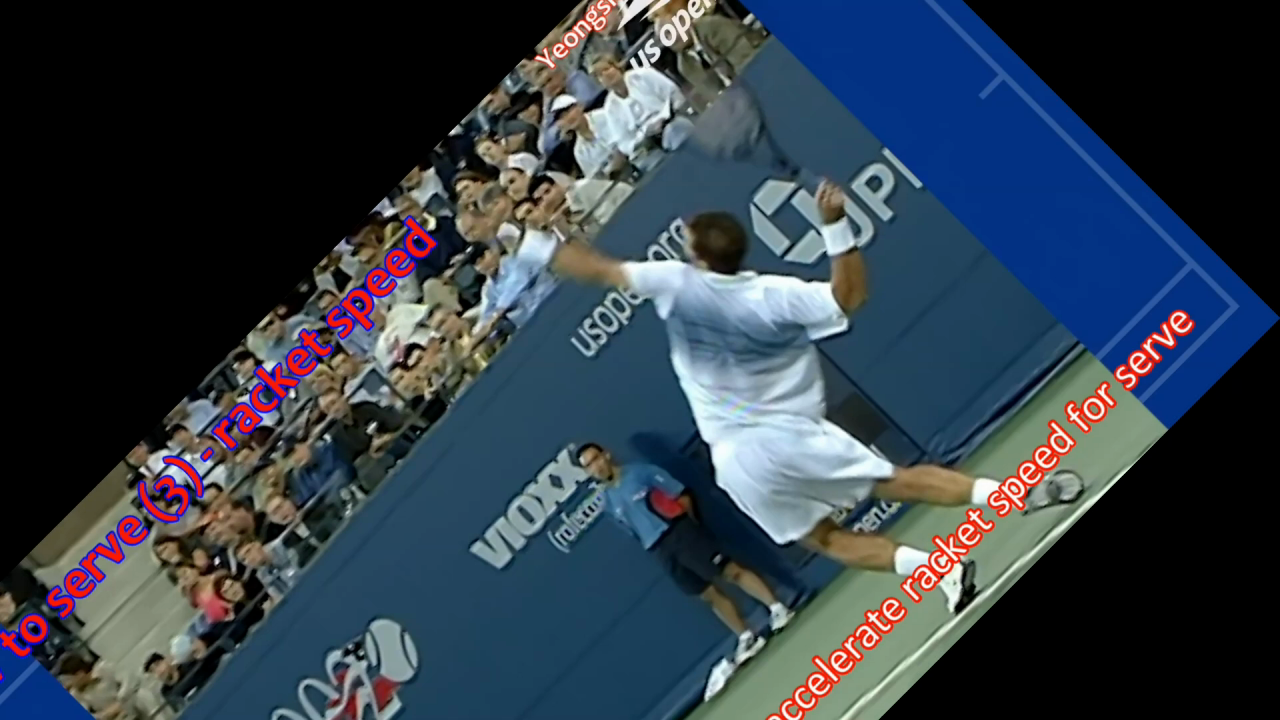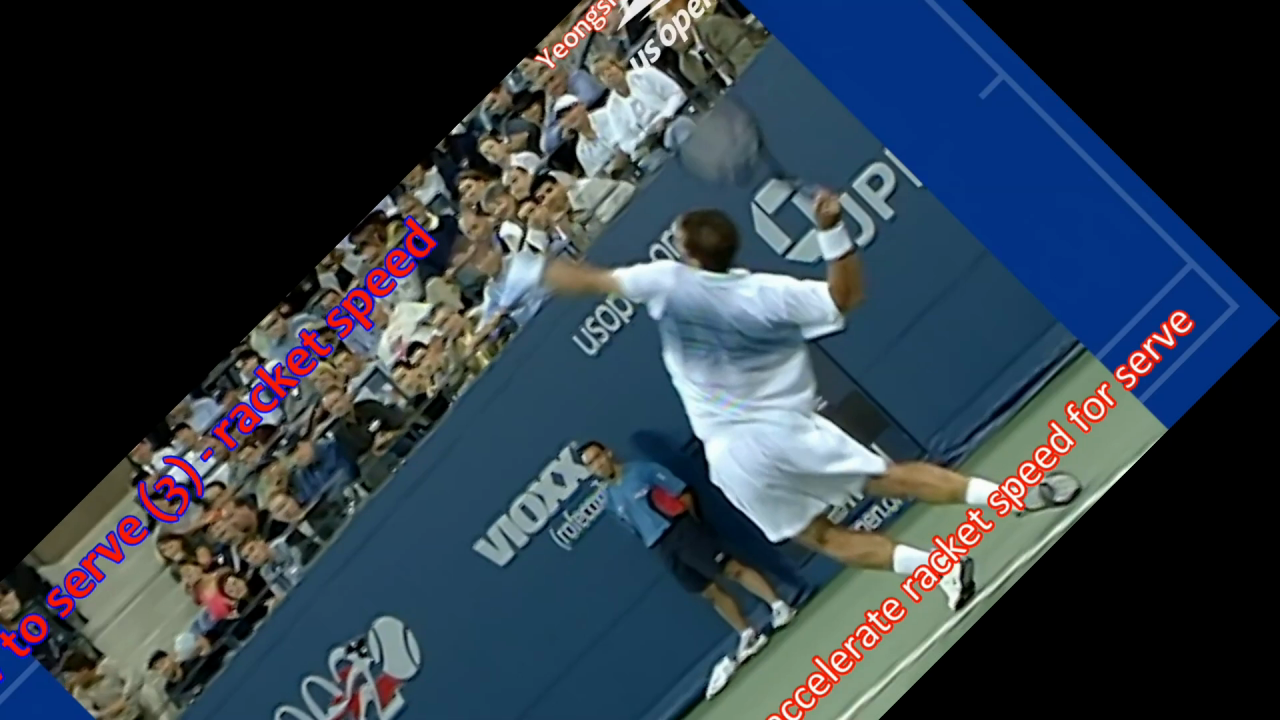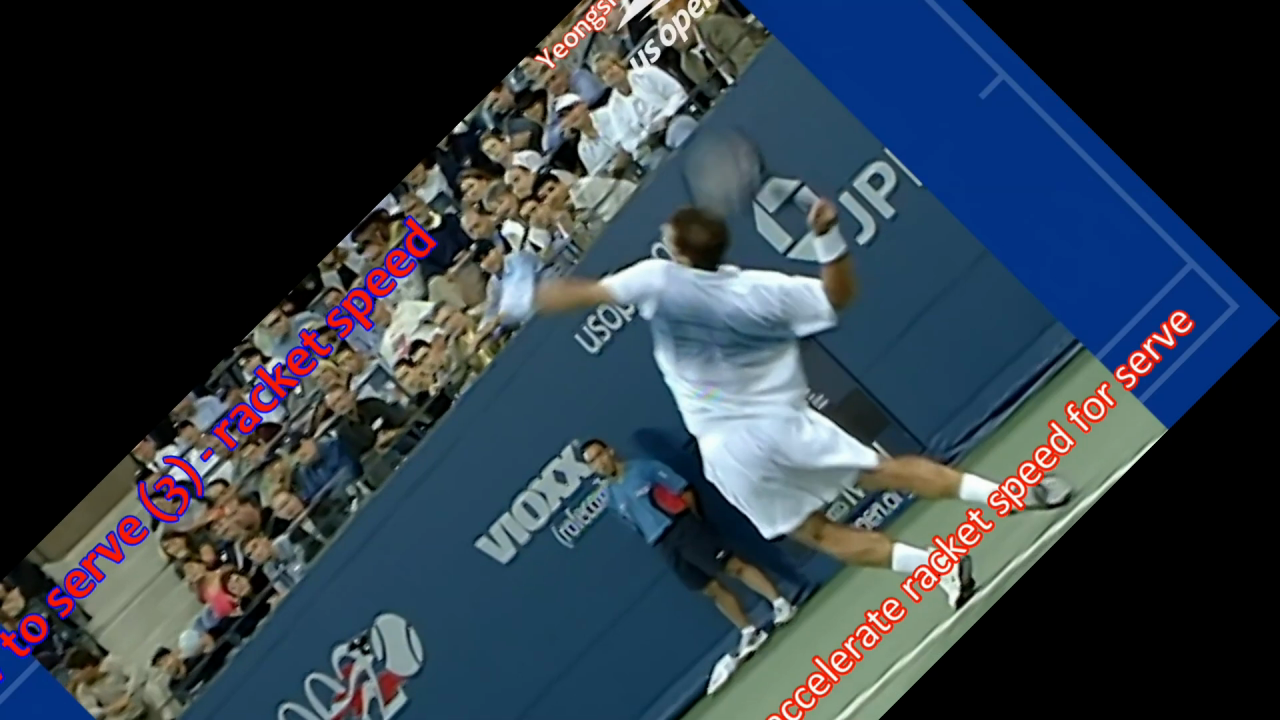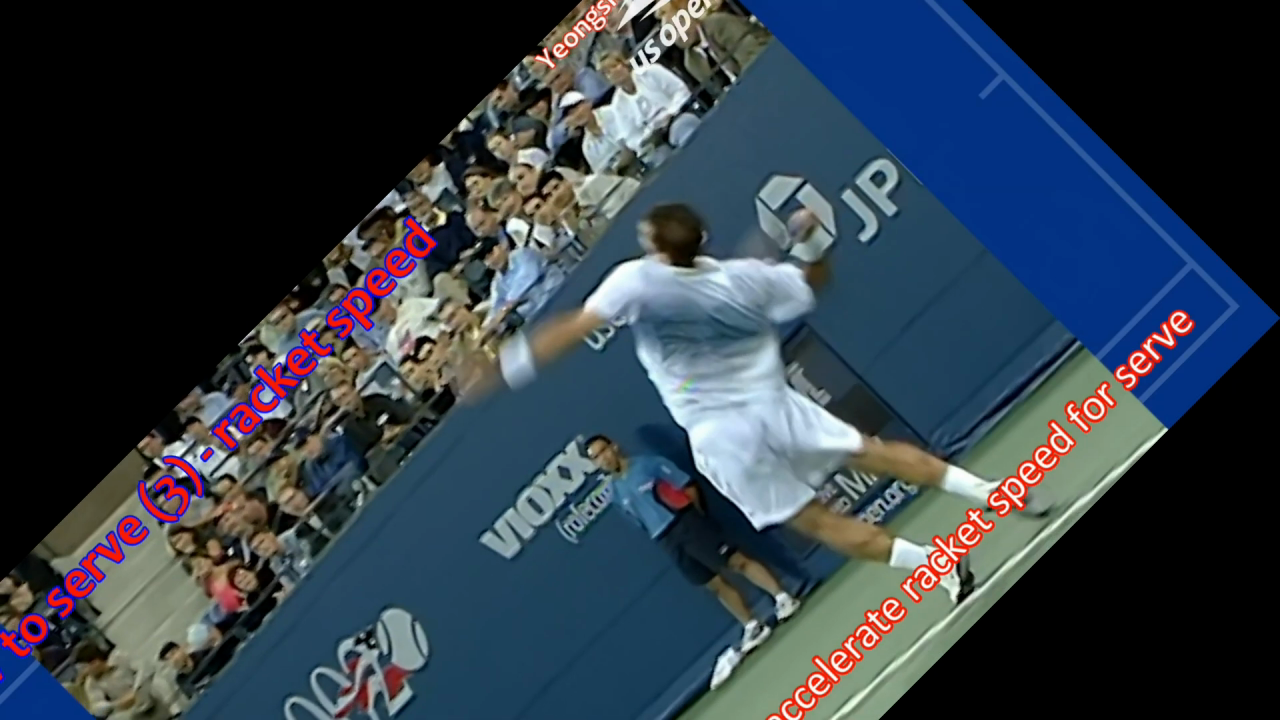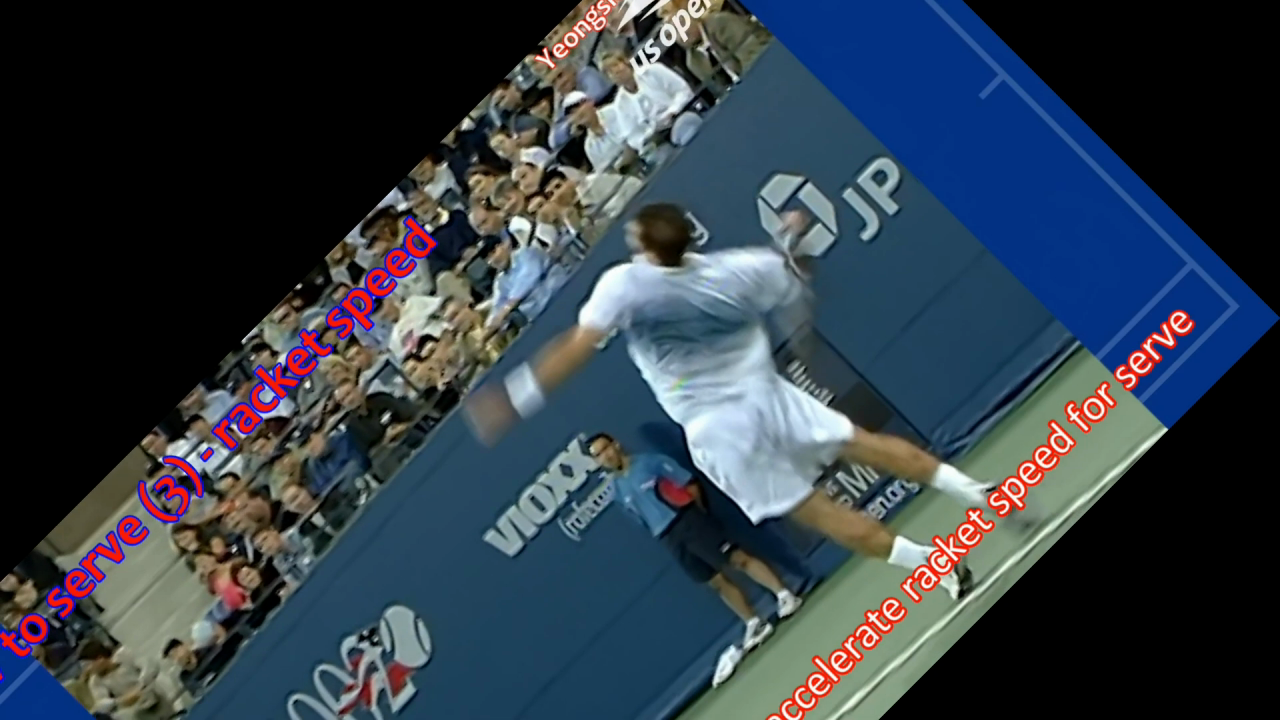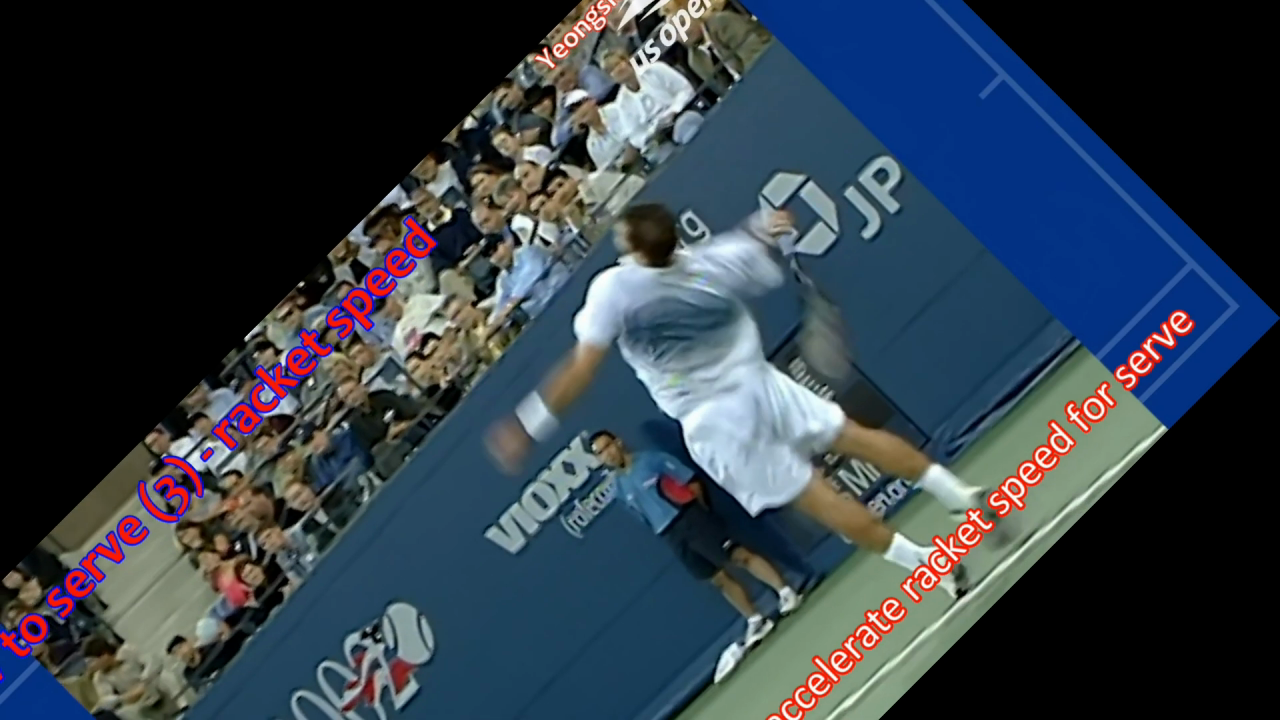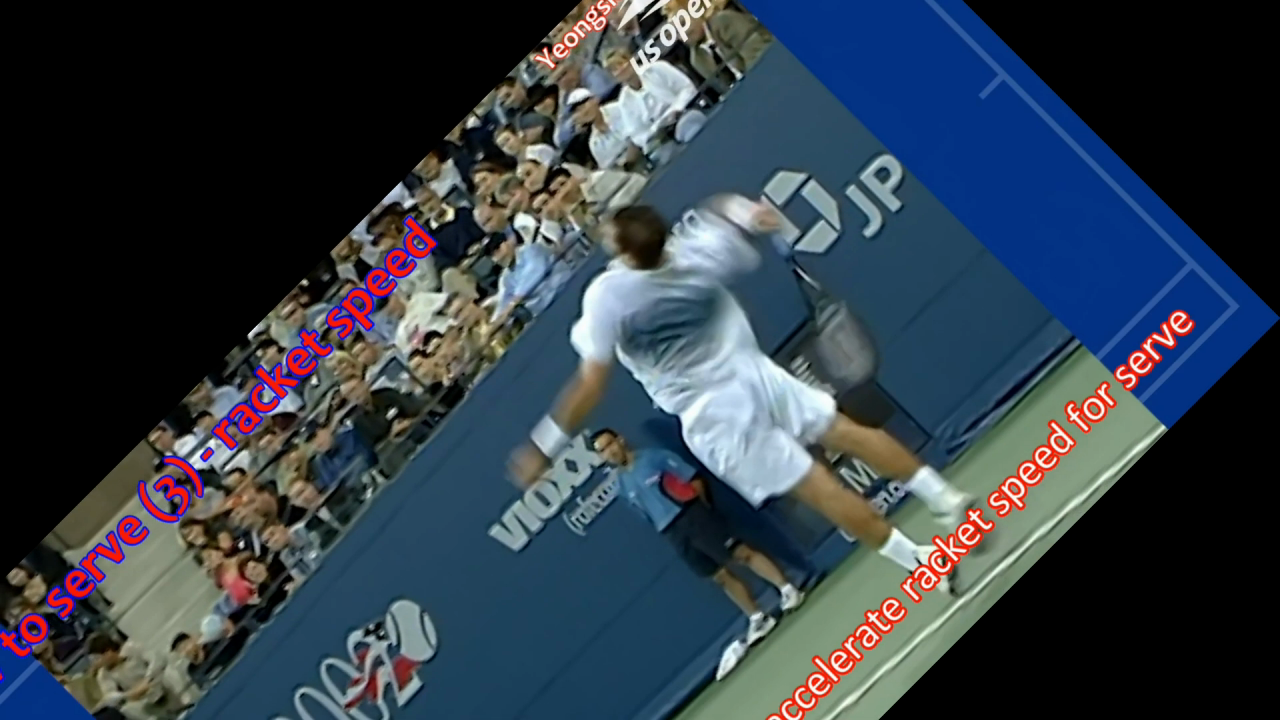
dt=0.2s
person 1, frame 1
left shoulder: (678, 284)
right shoulder: (778, 294)
left elbow: (602, 270)
right elbow: (850, 297)
left wrist: (536, 245)
right wrist: (835, 226)
left hip: (740, 460)
right hip: (796, 435)
left knee: (826, 540)
right knee: (899, 482)
left ankle: (938, 569)
person 1, frame 2
left shoulder: (669, 282)
right shoulder: (772, 292)
left elbow: (593, 281)
right elbow: (846, 296)
right wrist: (832, 229)
left hip: (735, 455)
right hip: (793, 431)
left knee: (822, 538)
right knee: (894, 477)
left ankle: (937, 570)
person 1, frame 3
left shoulder: (659, 280)
right shoulder: (763, 289)
left elbow: (585, 293)
right elbow: (839, 296)
left wrist: (515, 294)
right wrist: (826, 234)
left hip: (729, 451)
right hip: (786, 425)
left knee: (817, 533)
right knee: (885, 470)
left ankle: (936, 568)
person 1, frame 4
left shoulder: (638, 281)
right shoulder: (744, 276)
left elbow: (574, 328)
right elbow: (814, 284)
left wrist: (503, 363)
right wrist: (807, 239)
left hip: (720, 439)
right hip: (775, 407)
left knee: (815, 522)
right knee: (876, 453)
left ankle: (932, 563)
right ankle: (991, 489)
person 1, frame 5
left shoulder: (625, 284)
right shoulder: (735, 269)
left elbow: (577, 348)
right elbow: (796, 281)
left wrist: (513, 397)
right wrist: (795, 237)
left hip: (717, 433)
right hip: (768, 398)
left knee: (818, 512)
right knee: (866, 445)
left ankle: (932, 564)
right ankle: (980, 490)
person 1, frame 6
left shoulder: (614, 288)
right shoulder: (717, 261)
left elbow: (582, 367)
right elbow: (768, 259)
left wrist: (529, 424)
right wrist: (765, 227)
left hip: (715, 425)
right hip: (760, 386)
left knee: (819, 498)
right knee: (857, 437)
left ankle: (927, 564)
right ankle: (961, 494)
person 1, frame 7
left shoulder: (607, 296)
right shoulder: (696, 253)
left elbow: (590, 383)
right elbow: (724, 210)
left wrist: (543, 446)
right wrist: (747, 212)
left hip: (715, 417)
right hip: (755, 374)
left knee: (821, 489)
right knee: (848, 433)
left ankle: (921, 562)
right ankle: (946, 498)
person 2, frame 1
left shoulder: (640, 472)
right shoulder: (608, 502)
left elbow: (682, 496)
right elbow: (634, 532)
left wrist: (687, 523)
left hip: (680, 531)
right hip: (662, 550)
left knee: (730, 571)
right knee: (709, 595)
left ankle: (777, 608)
right ankle: (747, 638)
person 2, frame 2
left shoulder: (642, 470)
right shoulder: (610, 499)
left elbow: (684, 494)
right elbow: (634, 529)
left wrist: (689, 522)
left hip: (682, 530)
right hip: (664, 549)
left knee: (732, 569)
right knee: (711, 592)
left ankle: (779, 606)
right ankle: (749, 636)
person 2, frame 3
left shoulder: (644, 467)
right shoulder: (611, 497)
left elbow: (685, 491)
right elbow: (637, 526)
left wrist: (691, 520)
left hip: (683, 527)
right hip: (665, 546)
left knee: (733, 565)
right knee: (712, 589)
left ankle: (780, 603)
right ankle: (750, 633)
person 2, frame 4
left shoulder: (647, 464)
right shoulder: (615, 493)
left elbow: (688, 488)
right elbow: (638, 523)
left wrist: (694, 513)
left hip: (686, 523)
right hip: (667, 541)
left knee: (736, 561)
right knee: (716, 584)
left ankle: (783, 598)
right ankle: (753, 629)
person 2, frame 5
left shoulder: (649, 462)
right shoulder: (617, 490)
left elbow: (690, 485)
right elbow: (641, 519)
left wrist: (696, 512)
left hip: (688, 520)
right hip: (670, 539)
left knee: (738, 558)
right knee: (717, 582)
left ankle: (785, 595)
right ankle: (755, 625)
person 2, frame 6
left shoulder: (652, 459)
right shoulder: (619, 487)
left elbow: (692, 482)
right elbow: (646, 516)
left wrist: (699, 509)
left hip: (690, 516)
right hip: (673, 535)
left knee: (739, 556)
right knee: (719, 579)
left ankle: (786, 592)
right ankle: (756, 622)
person 2, frame 7
left shoulder: (654, 457)
right shoulder: (621, 484)
left elbow: (694, 480)
right elbow: (647, 514)
left wrist: (701, 507)
left hip: (692, 515)
right hip: (674, 533)
left knee: (741, 553)
right knee: (721, 577)
left ankle: (787, 589)
right ankle: (758, 618)
